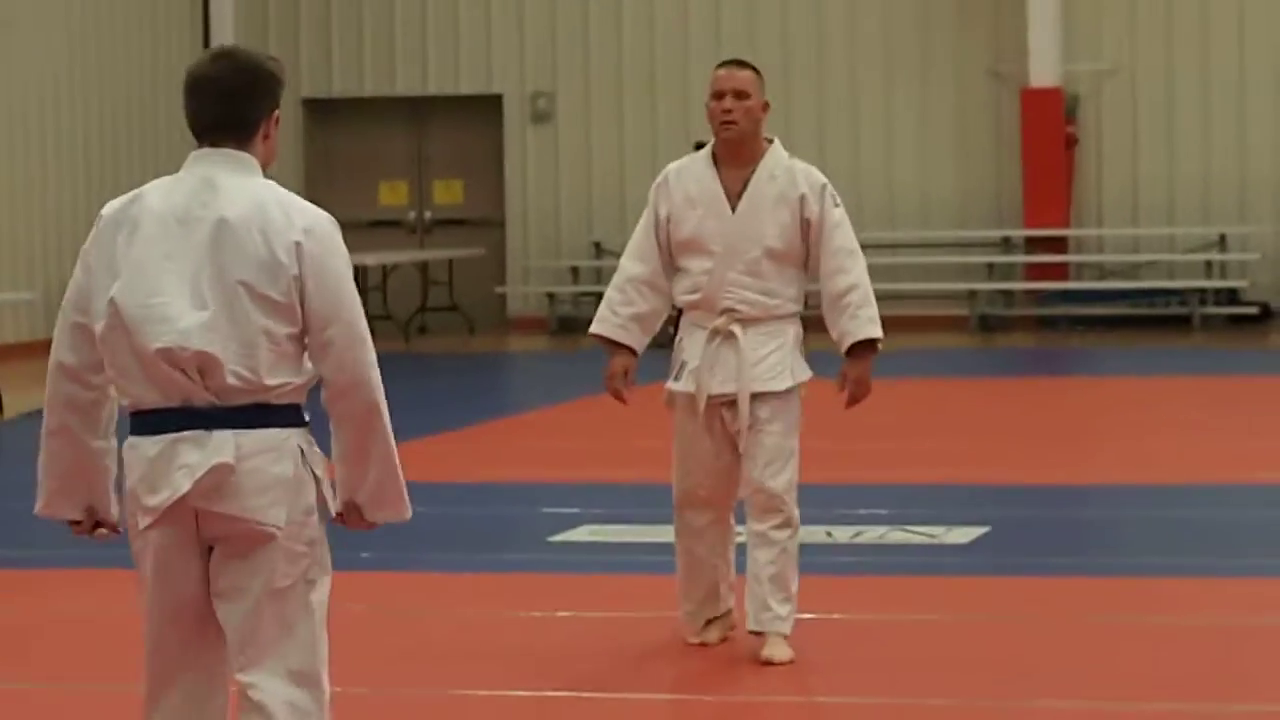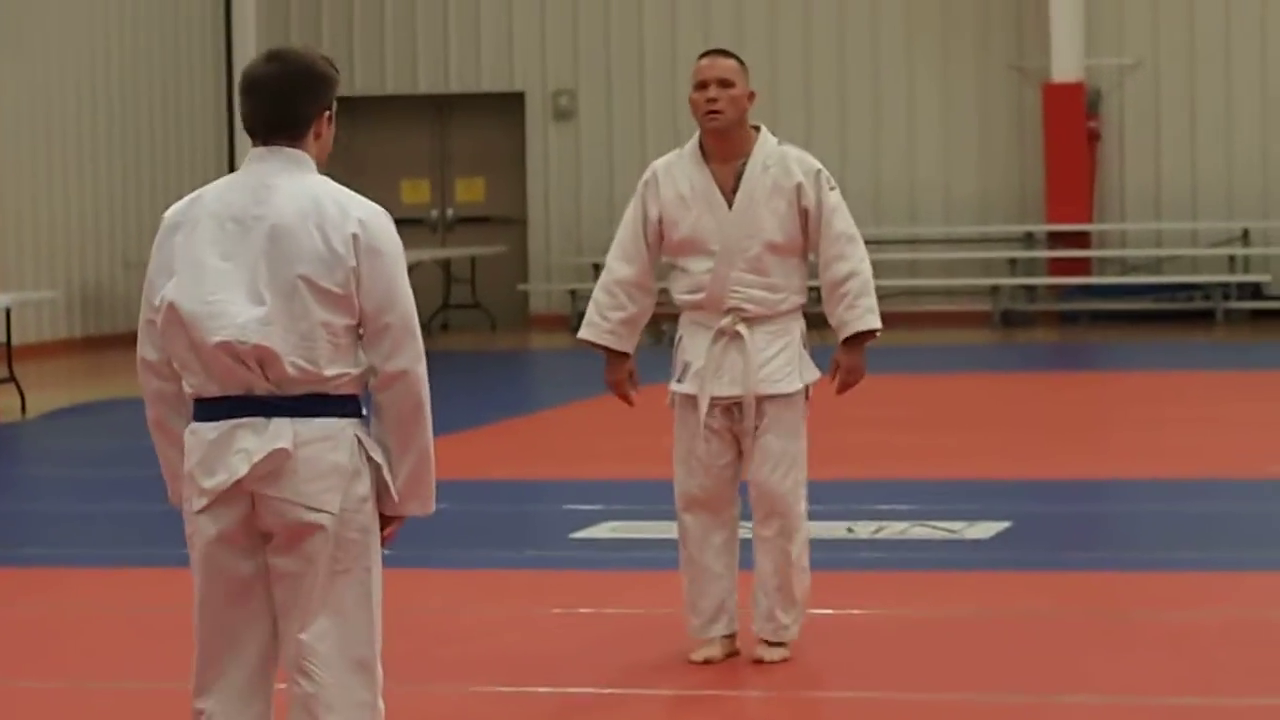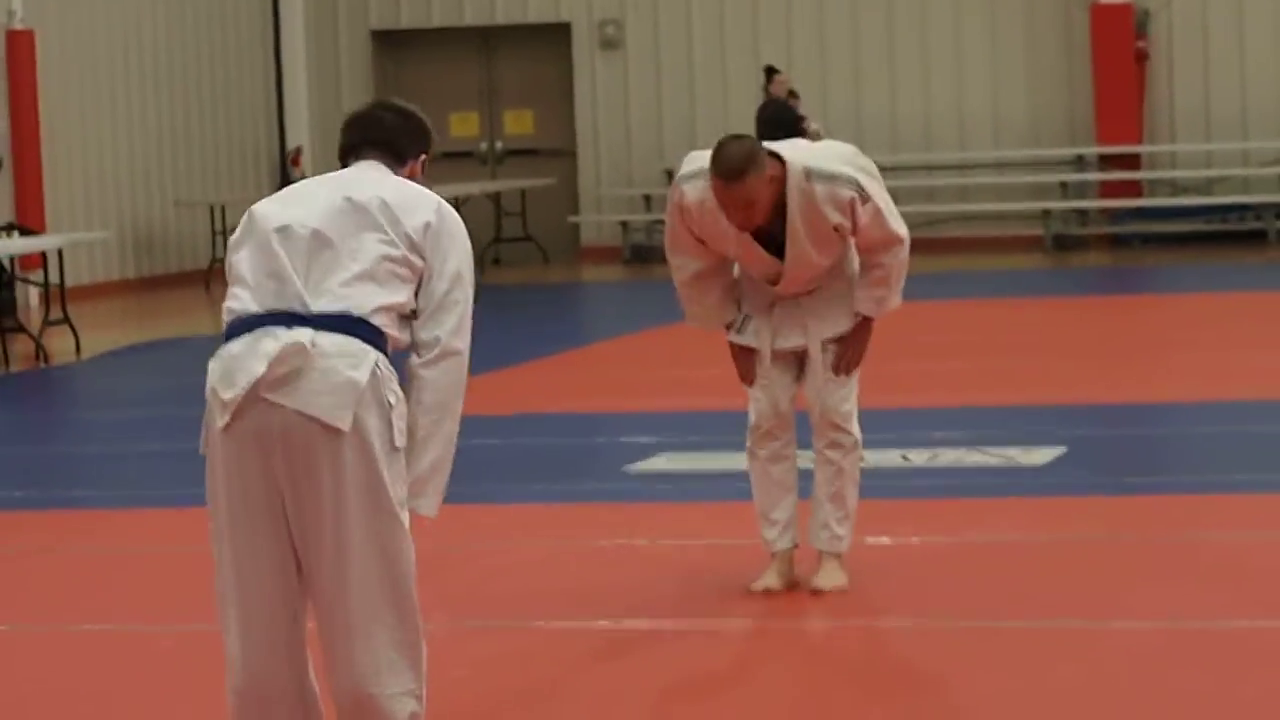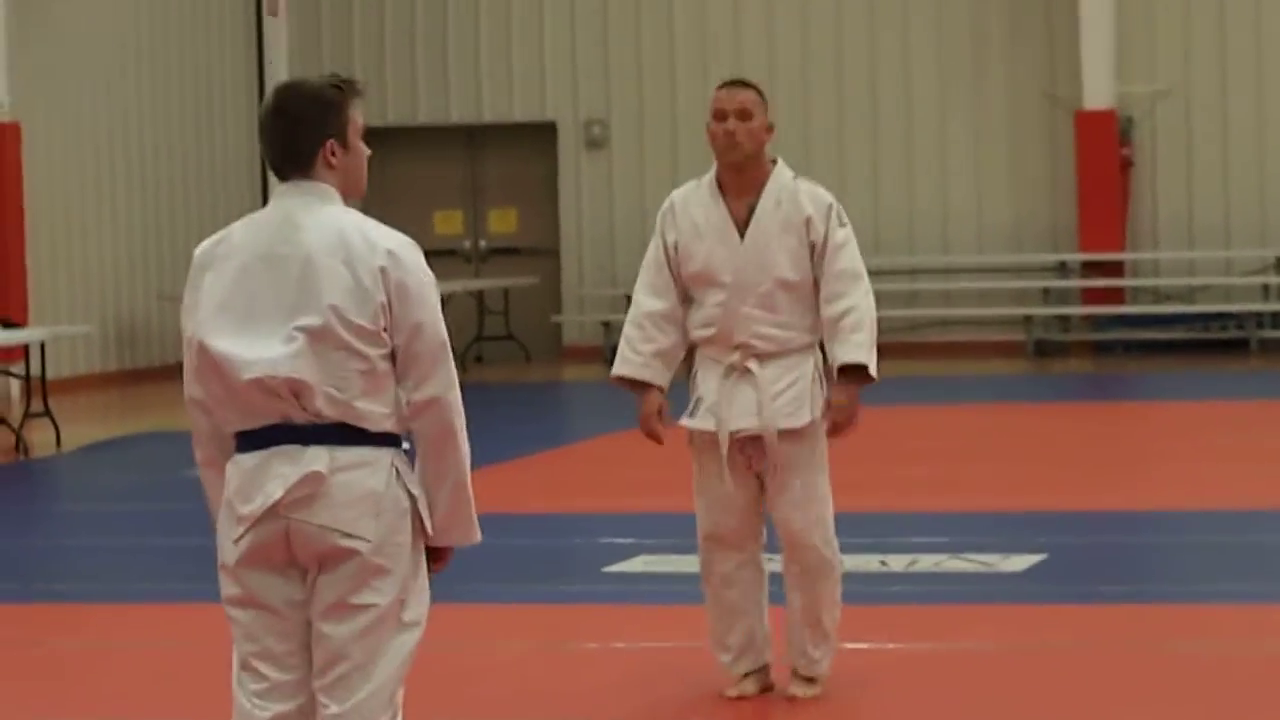
dt=1s
person 1, frame 1
left shoulder: (121, 218)
right shoulder: (299, 224)
left elbow: (75, 367)
right elbow: (351, 371)
left wrist: (77, 486)
right wrist: (371, 485)
left hip: (157, 463)
right hip: (263, 465)
person 1, frame 2
left shoulder: (183, 220)
right shoulder: (356, 219)
left elbow: (158, 366)
right elbow: (398, 367)
left wrist: (187, 473)
right wrist: (402, 485)
left hip: (219, 456)
right hip: (320, 457)
left knee: (227, 660)
right knee: (332, 655)
person 1, frame 3
left shoulder: (269, 206)
right shoulder: (432, 212)
right elbow: (441, 355)
right wrist: (414, 486)
left hip: (241, 379)
right hip: (341, 381)
left knee: (258, 606)
right knee: (369, 605)
person 1, frame 4
left shoulder: (215, 256)
right shoulder: (383, 251)
left elbow: (205, 404)
right elbow: (431, 398)
right wrist: (446, 519)
left hip: (258, 492)
right hip: (359, 490)
person 2, frame 1
left shoulder: (804, 185)
right shoulder: (674, 183)
left elbow: (842, 270)
right elbow: (643, 270)
left wrist: (859, 351)
right wrist: (622, 346)
left hip: (769, 357)
right hip: (699, 354)
left knee: (773, 496)
right knee: (698, 497)
left ankle: (773, 626)
right ankle: (709, 611)
person 2, frame 2
left shoulder: (799, 171)
right shoulder: (662, 179)
left elbow: (843, 256)
right elbow: (628, 268)
left wrist: (853, 340)
right wrist: (616, 350)
left hip: (774, 352)
right hip: (701, 354)
left knee: (778, 498)
right knee: (701, 498)
left ankle: (775, 629)
right ankle: (715, 628)
person 2, frame 3
left shoulder: (838, 181)
right shoulder: (689, 193)
left elbow: (888, 247)
right elbow: (694, 267)
left wrist: (864, 325)
right wrist: (731, 333)
left hip: (830, 301)
right hip: (761, 307)
left knee: (834, 422)
right knee: (767, 426)
left ankle: (832, 552)
right ankle: (780, 555)
person 2, frame 4
left shoulder: (813, 205)
right shoulder: (680, 210)
left elbow: (848, 295)
right elbow: (657, 303)
left wrist: (847, 380)
right wrist: (648, 384)
left hip: (791, 388)
right hip: (716, 390)
left knee: (807, 536)
right knee: (724, 538)
left ankle: (810, 663)
right ankle: (748, 663)
